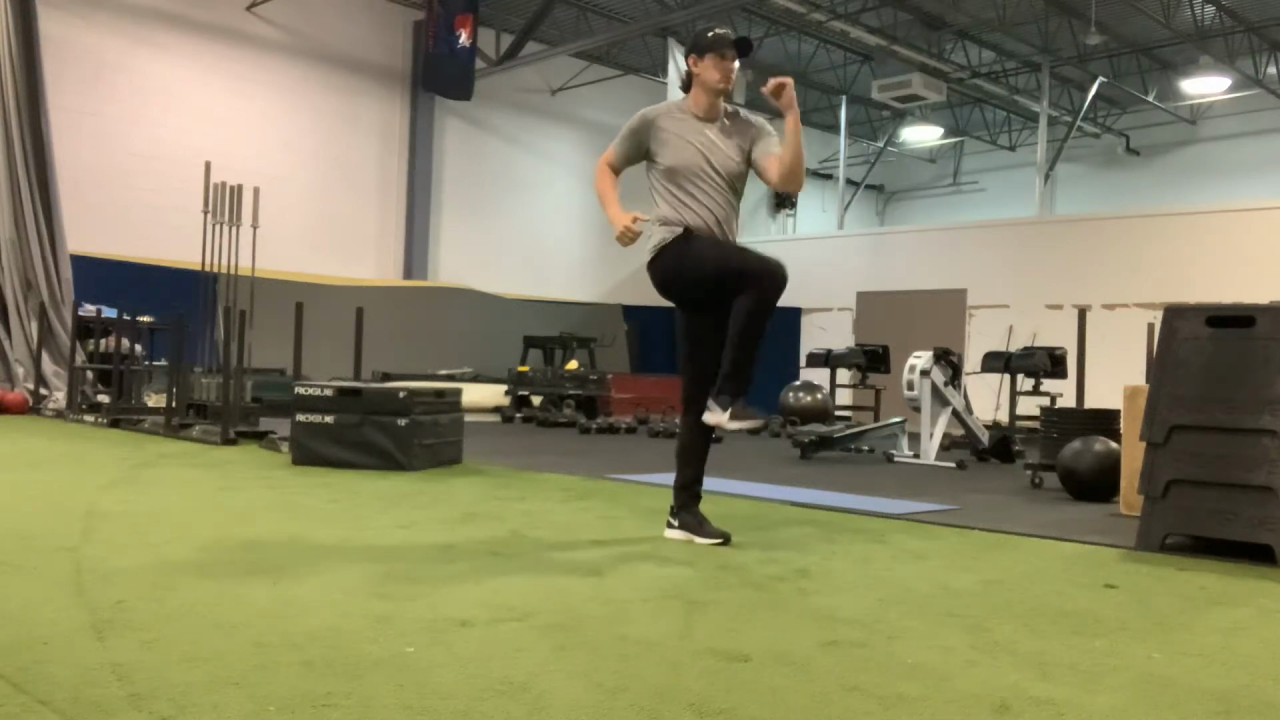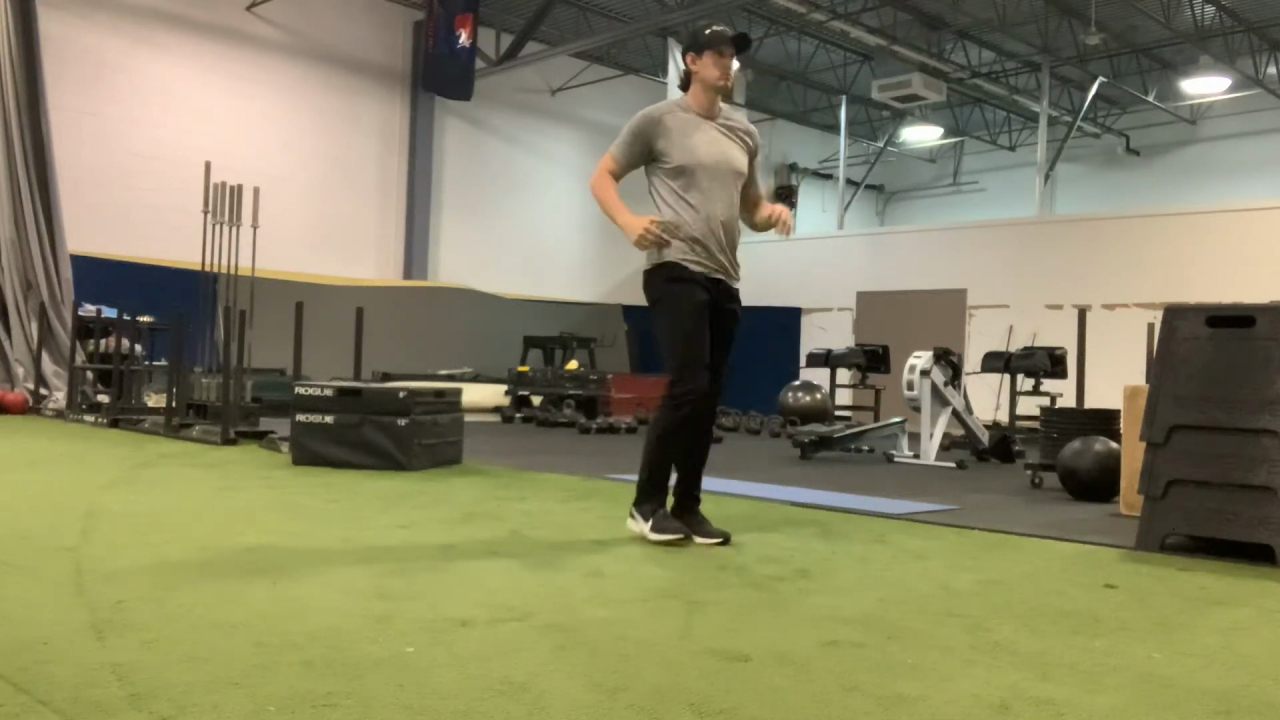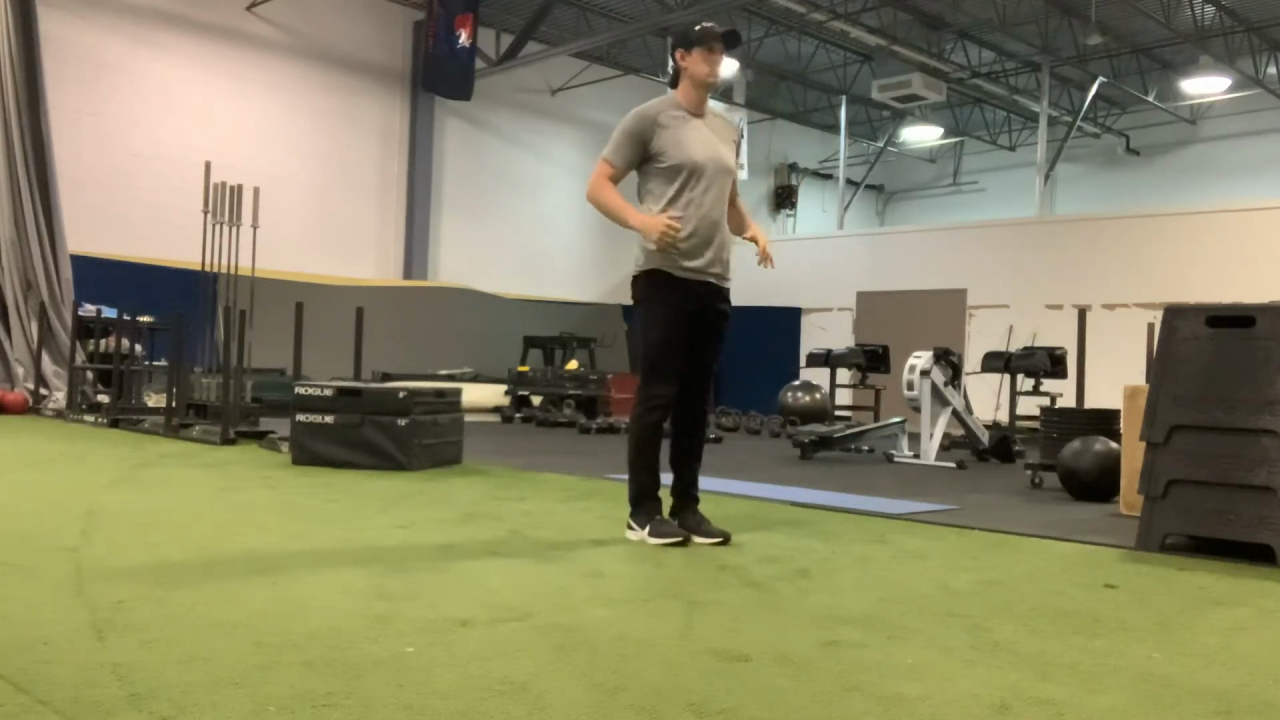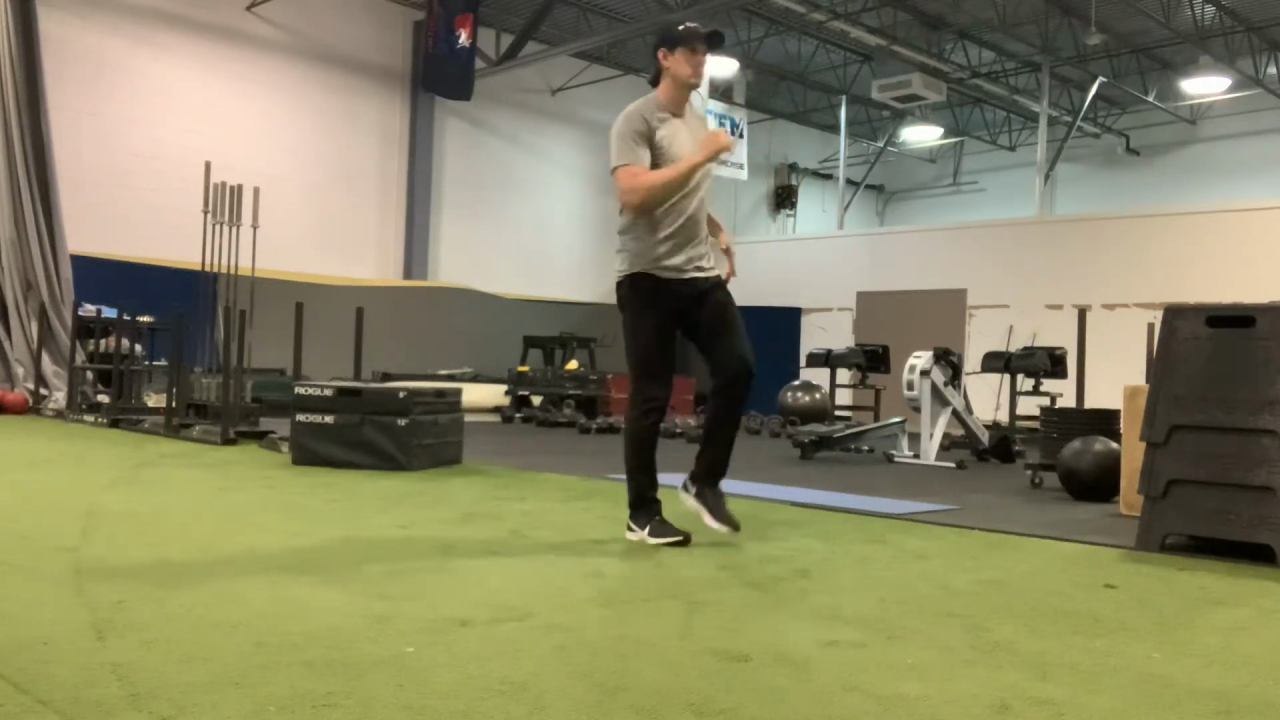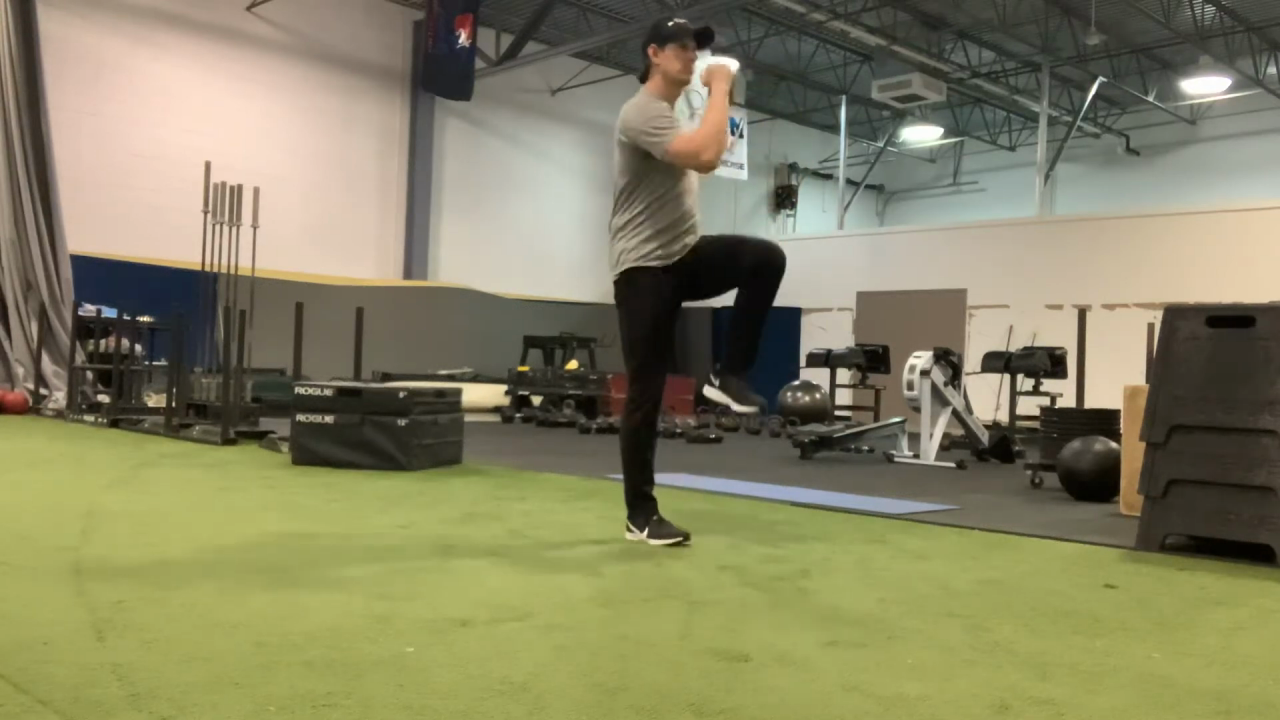
dt=0.3s
person 1, frame 1
left shoulder: (749, 129)
right shoulder: (655, 121)
left elbow: (789, 181)
right elbow: (605, 167)
left wrist: (790, 114)
right wrist: (616, 213)
left hip: (718, 268)
right hip: (676, 253)
left knee: (699, 391)
right knee: (768, 273)
left ankle: (684, 509)
right ankle: (727, 398)
person 1, frame 2
left shoulder: (744, 133)
right shoulder: (658, 121)
left elbow: (749, 211)
right elbow: (602, 176)
left wrist: (774, 212)
right wrist: (628, 220)
left hip: (722, 278)
right hip: (675, 271)
left knee: (706, 397)
right knee: (689, 387)
left ankle: (686, 507)
right ankle: (648, 504)
person 1, frame 3
left shoulder: (727, 130)
right shoulder: (649, 119)
right elbow: (598, 187)
left wrist: (751, 227)
right wrist: (643, 221)
left hip: (713, 282)
right hip: (664, 278)
left knee: (696, 399)
right knee: (658, 395)
left ankle: (685, 506)
right ankle: (643, 512)
person 1, frame 4
left shoulder: (699, 123)
right shoulder: (638, 119)
right elbow: (633, 192)
left wrist: (717, 232)
right wrist: (699, 156)
left hip: (701, 276)
right hip: (649, 278)
left knee: (738, 371)
right knee: (651, 397)
left ankle: (705, 484)
right ankle: (642, 514)
person 1, frame 5
left shoulder: (666, 111)
right shoulder: (644, 112)
right elbow: (706, 157)
right wrist: (719, 91)
left hip: (684, 255)
right hip: (643, 267)
left knee: (765, 259)
right knee: (646, 393)
left ankle: (728, 375)
right ankle: (641, 515)
